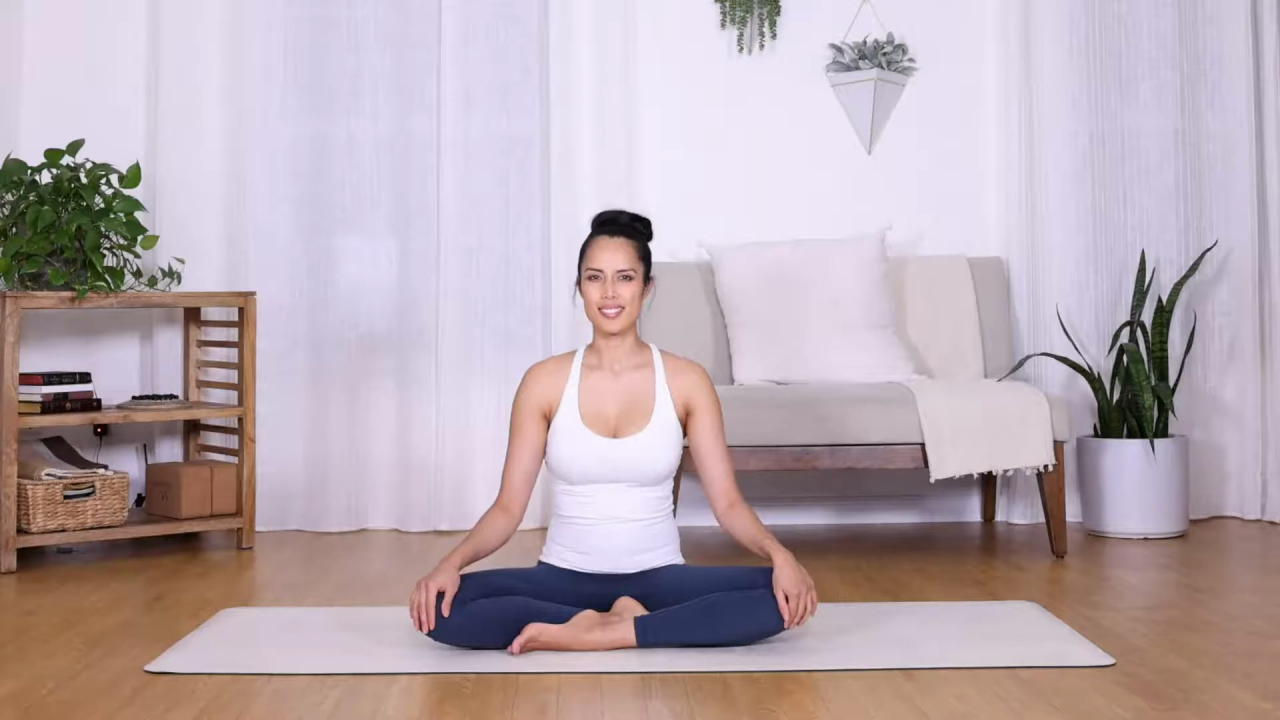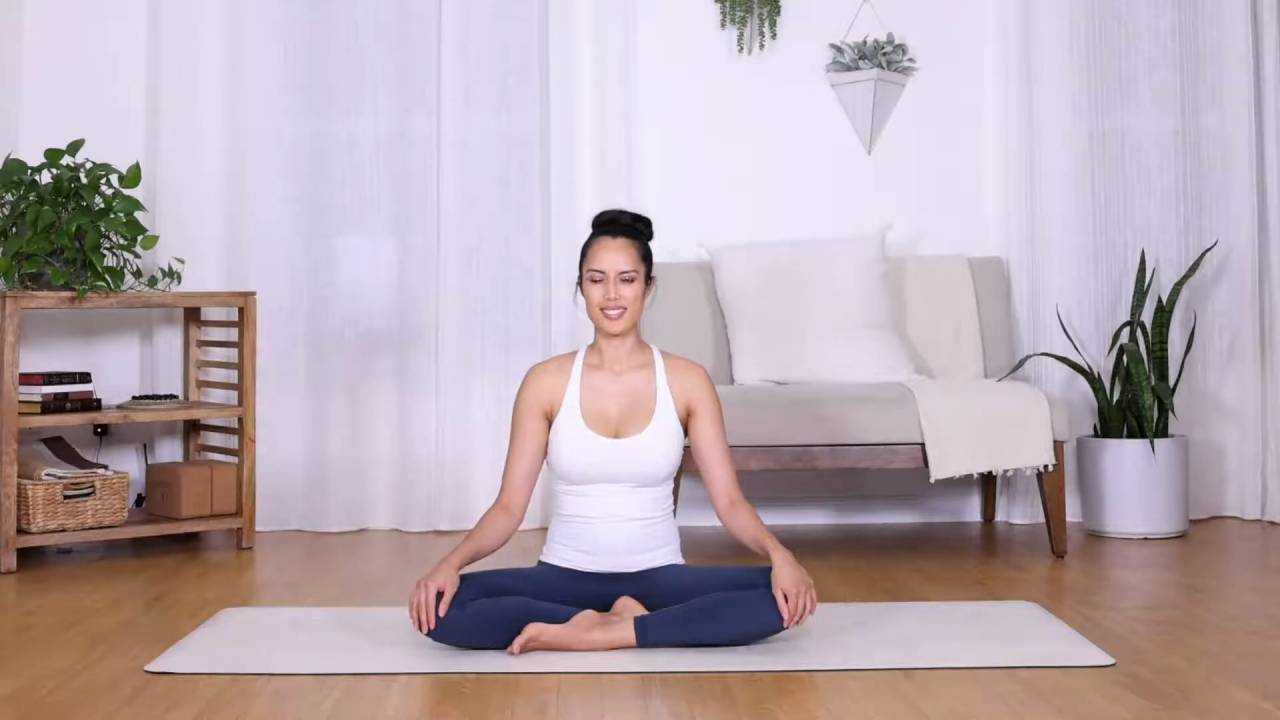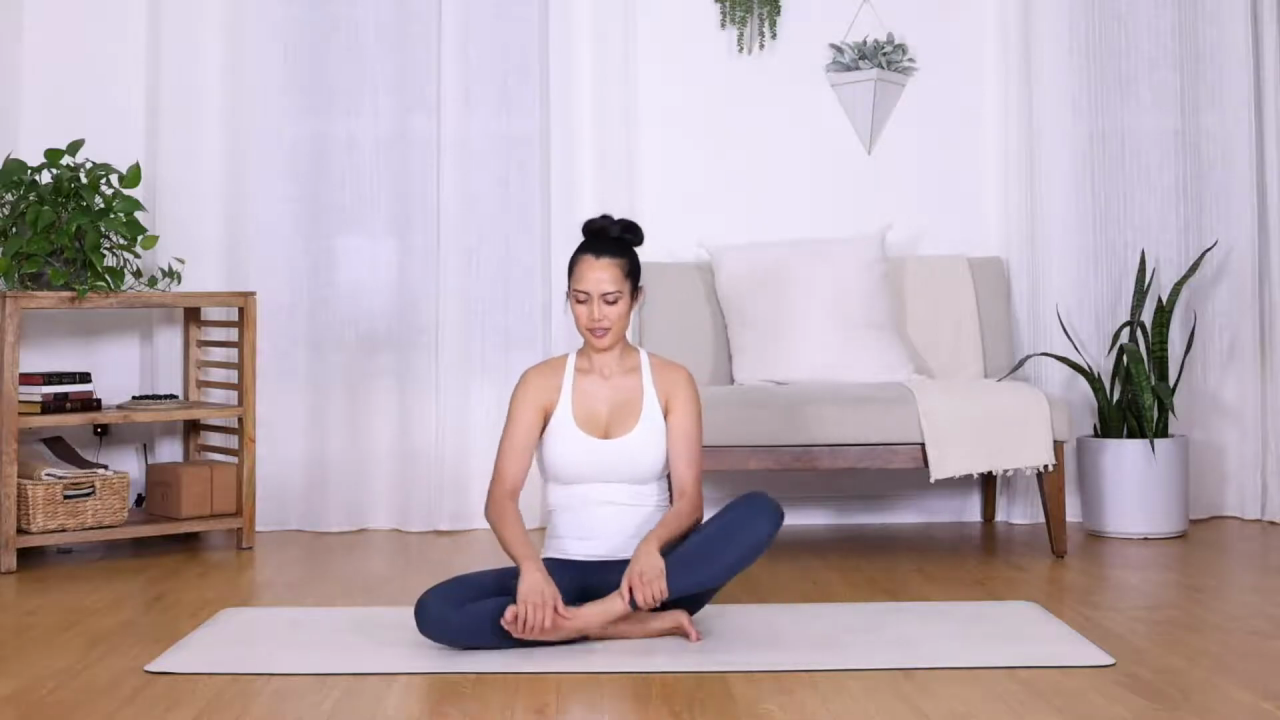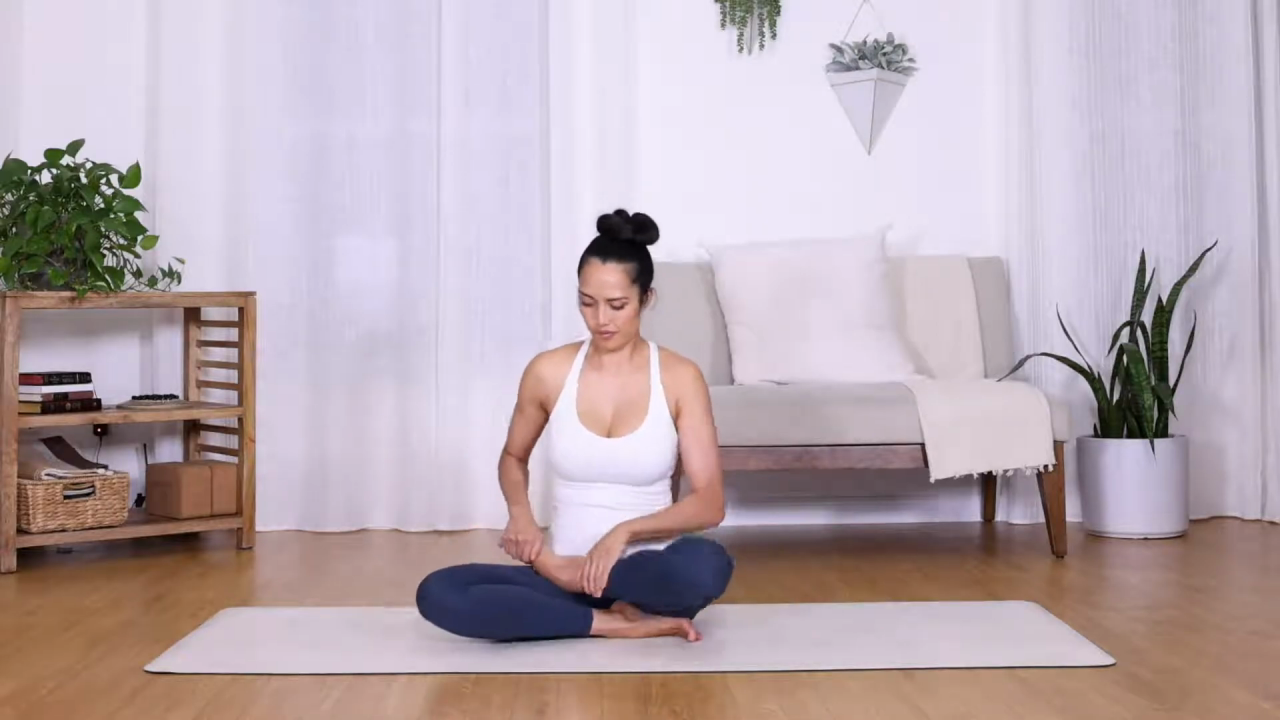
dt=1s
person 1, frame 1
left shoulder: (687, 380)
right shoulder: (544, 380)
left elbow: (727, 502)
right elbow: (508, 507)
left wrist: (780, 556)
right wrist: (451, 563)
left hip: (657, 576)
right hip: (566, 576)
left knee: (785, 595)
right knee: (441, 608)
left ankle: (600, 632)
right ankle: (616, 621)
person 1, frame 2
left shoulder: (687, 381)
right shoulder: (546, 381)
left elbow: (729, 500)
right elbow: (509, 505)
left wrist: (779, 554)
right wrist: (450, 562)
left hip: (657, 576)
right hip: (566, 576)
left knee: (785, 598)
right knee: (439, 608)
left ankle: (592, 632)
right ankle: (626, 624)
person 1, frame 3
left shoulder: (672, 381)
right shoulder: (541, 383)
left elbow: (690, 501)
right elbow: (501, 496)
left wrist: (652, 547)
right wrist: (531, 567)
left hip: (648, 575)
right hip: (565, 573)
left knee: (761, 512)
right knee: (435, 612)
left ankle: (596, 615)
right ankle: (632, 622)
person 1, frame 4
left shoulder: (680, 377)
right shoulder: (548, 372)
left elbow: (710, 503)
right elbow: (513, 457)
left wrist: (626, 531)
right wrist: (521, 511)
left hip: (647, 571)
right hip: (564, 570)
left knee: (708, 565)
right knee: (437, 595)
left ankle: (570, 576)
right ankle: (614, 623)
